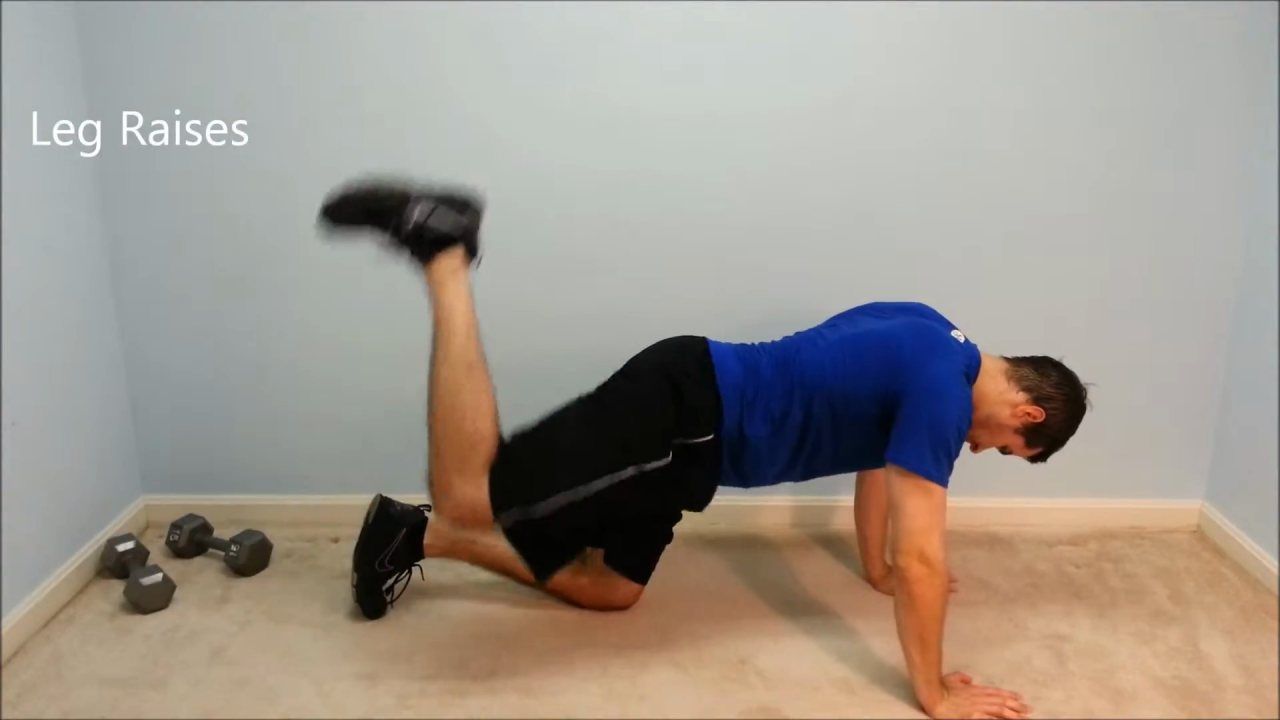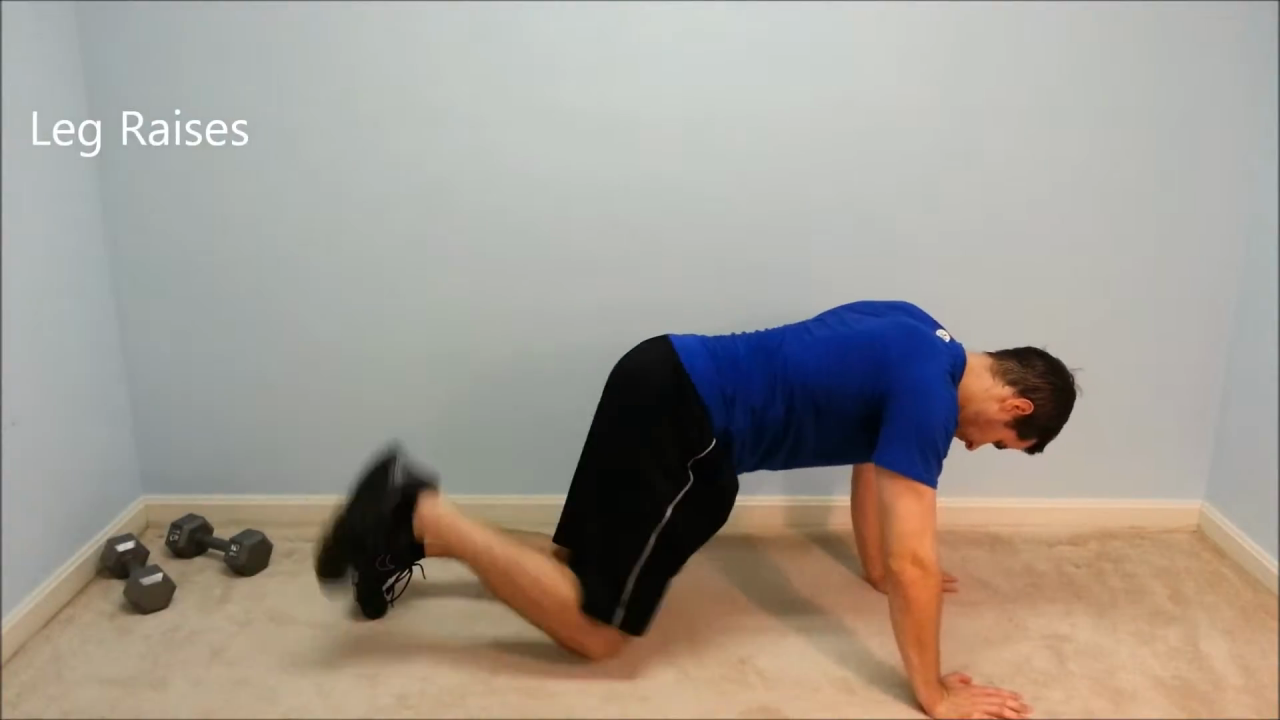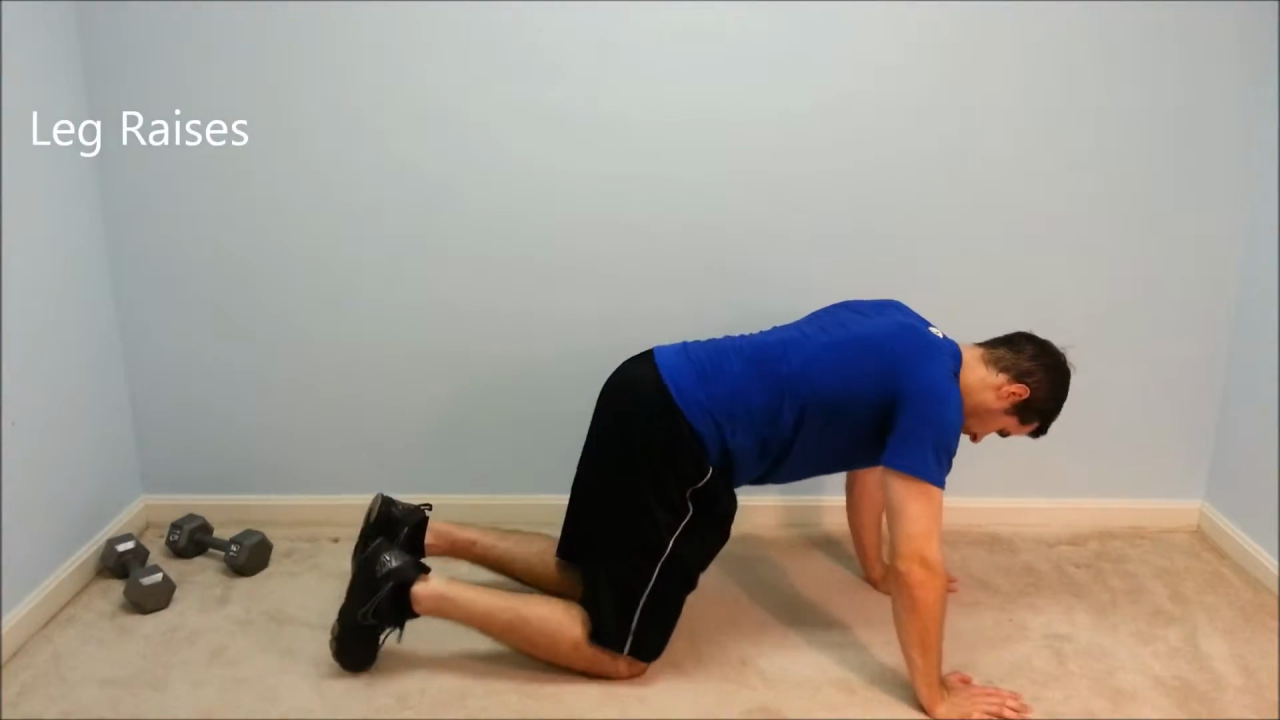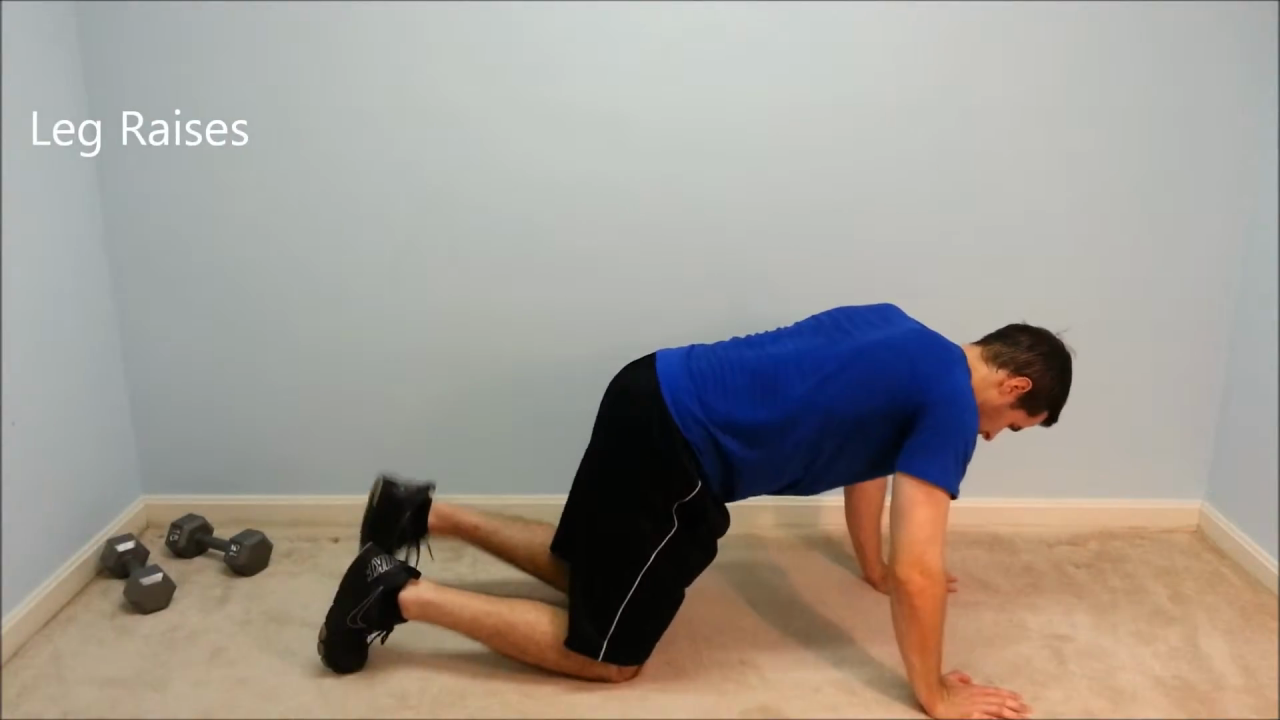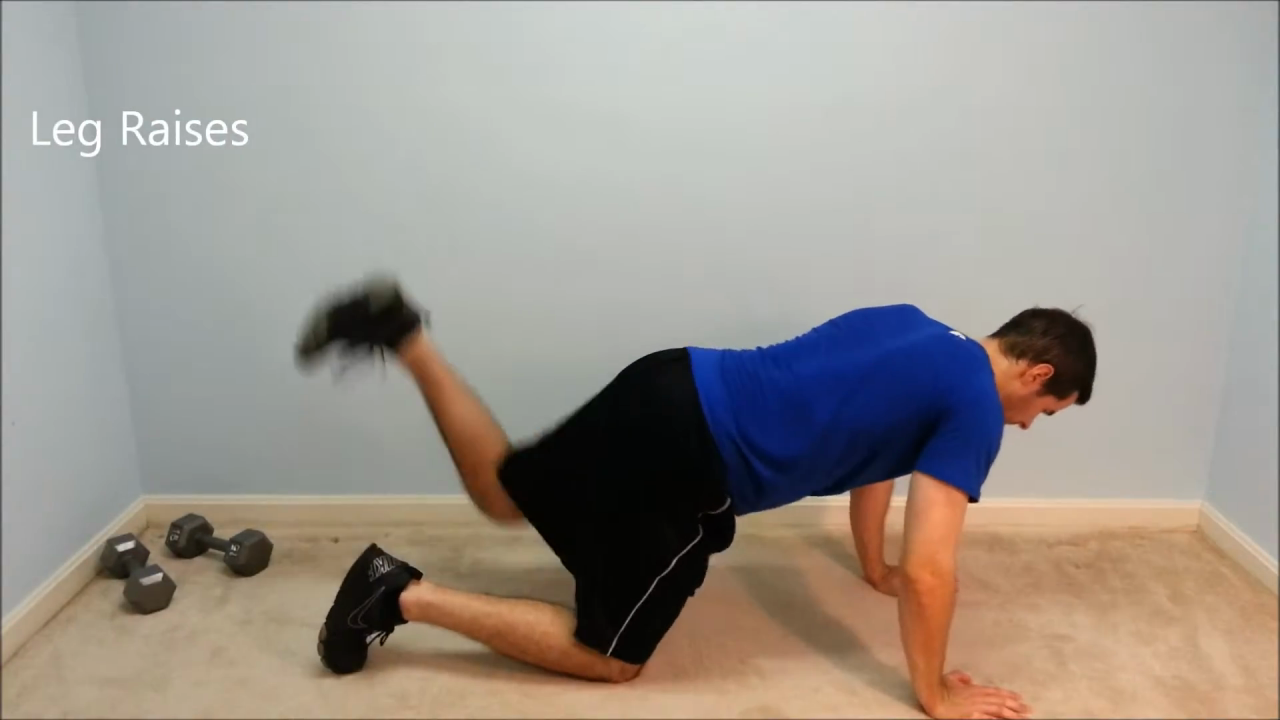
dt=0.3s
person 1, frame 1
left shoulder: (930, 343)
right shoulder: (943, 394)
left elbow: (874, 456)
right elbow: (920, 561)
left wrist: (875, 565)
left hip: (691, 402)
right hip: (683, 417)
left knee: (607, 585)
right knee: (467, 496)
left ankle: (416, 536)
right ankle: (445, 253)
person 1, frame 2
left shoulder: (918, 337)
right shoulder: (927, 394)
left elbow: (868, 448)
right elbow: (912, 562)
left wrist: (875, 567)
left hip: (662, 382)
right hip: (673, 416)
left knee: (593, 569)
right knee: (595, 625)
left ankle: (414, 532)
right ankle: (420, 507)
person 1, frame 3
left shoulder: (909, 336)
right shoulder: (934, 391)
left elbow: (866, 451)
right elbow: (918, 564)
left wrist: (874, 567)
left hip: (650, 393)
right hip: (669, 440)
left knee: (586, 574)
right knee: (617, 651)
left ankle: (422, 533)
right ankle: (417, 587)
person 1, frame 4
left shoulder: (905, 338)
right shoulder: (950, 403)
right elbow: (919, 573)
left wrist: (871, 565)
left hip: (654, 394)
right hip: (667, 449)
left knee: (582, 568)
right knee: (604, 655)
left ankle: (425, 512)
right ankle: (405, 595)
person 1, frame 5
left shoulder: (920, 335)
right shoulder: (975, 404)
right elbow: (928, 572)
left wrist: (873, 567)
left hip: (669, 385)
right hip: (683, 459)
left knee: (504, 492)
right knee: (606, 654)
left ankle: (401, 334)
right ankle: (407, 595)
